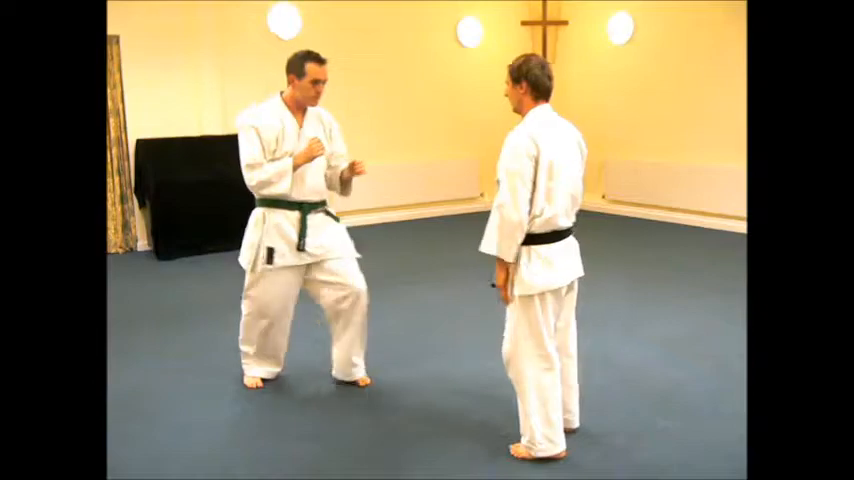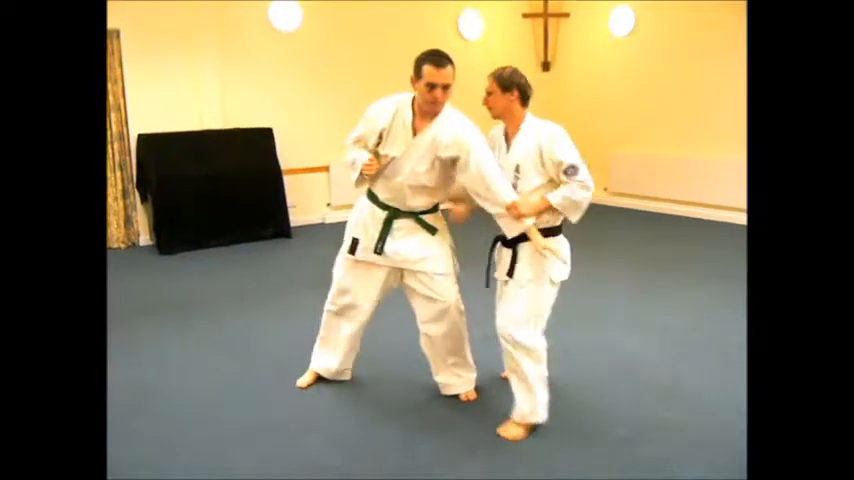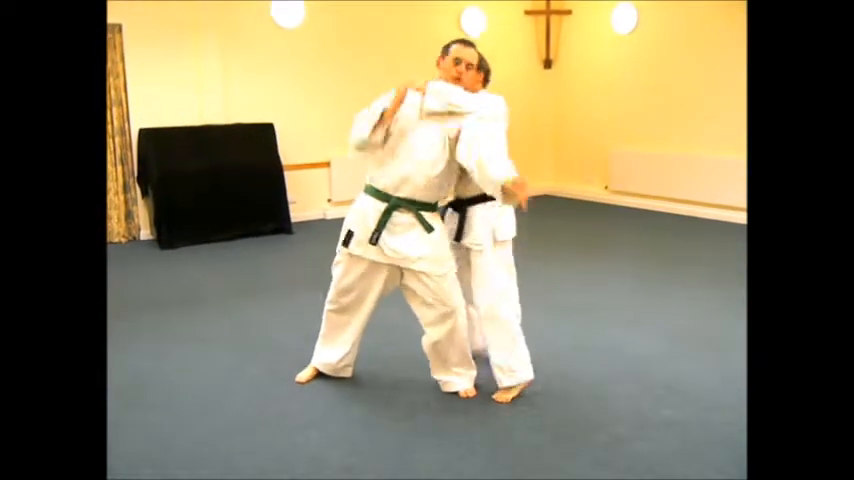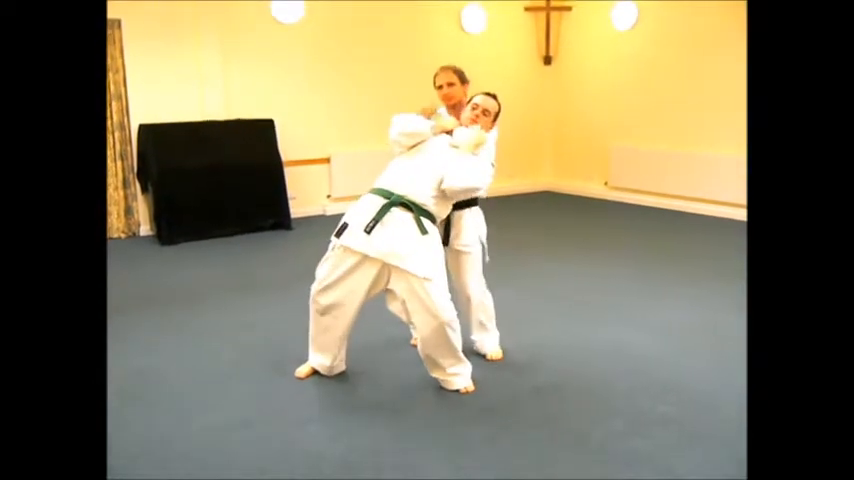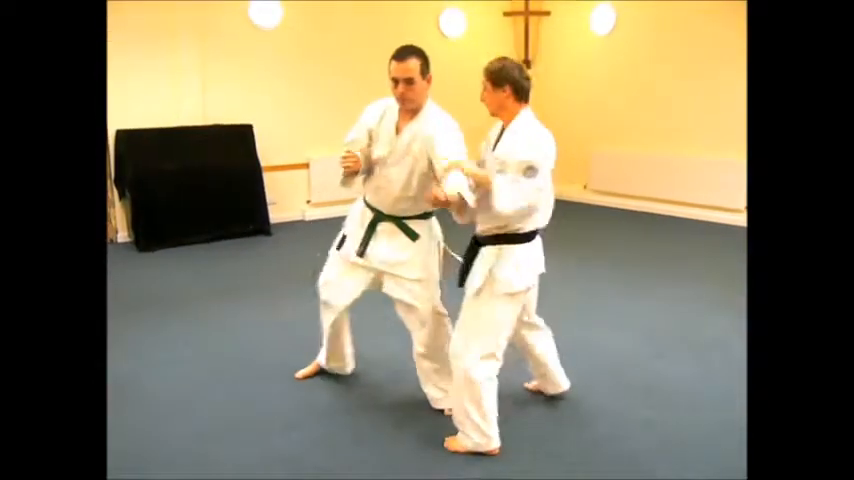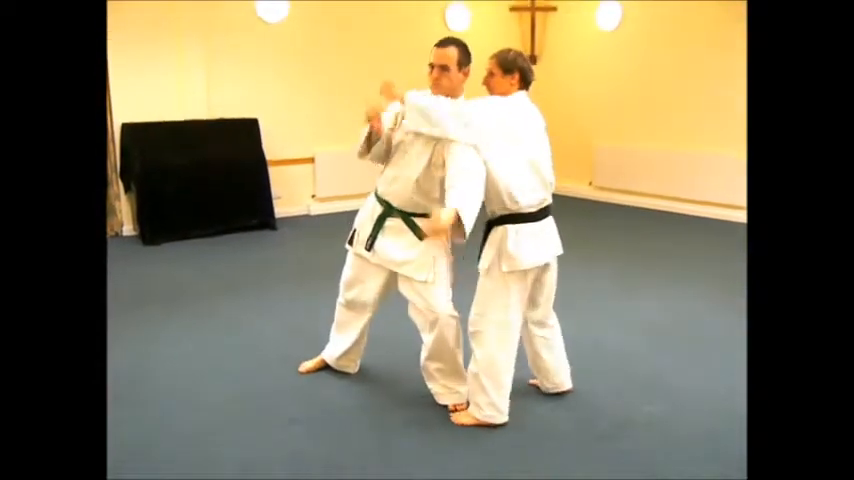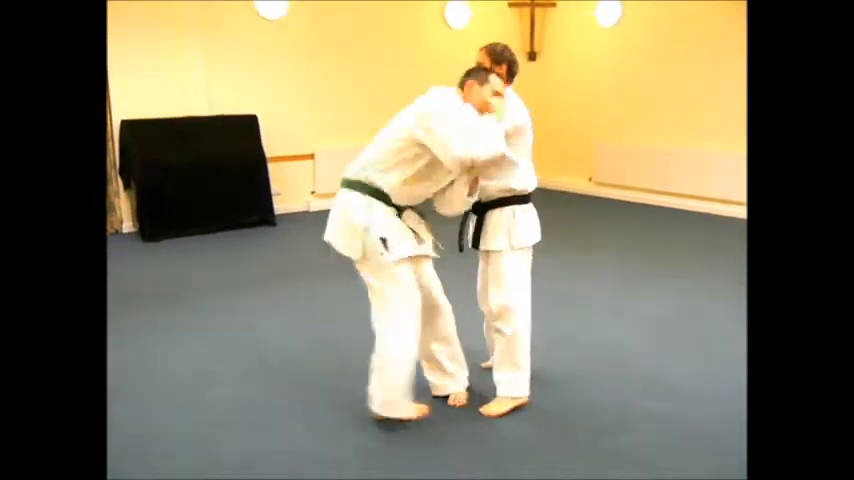
dt=0.7s
person 1, frame 1
left shoulder: (523, 137)
right shoulder: (570, 131)
left elbow: (512, 208)
left wrist: (503, 262)
left hip: (536, 256)
right hip: (565, 249)
left knee: (529, 351)
right knee: (561, 343)
left ankle: (545, 441)
right ankle: (565, 416)
person 1, frame 2
left shoulder: (548, 135)
right shoulder: (491, 138)
left elbow: (581, 185)
left wrist: (537, 207)
right wrist: (464, 202)
left hip: (541, 249)
right hip: (510, 247)
left knee: (517, 325)
right knee: (508, 319)
left ankle: (529, 409)
right ankle: (529, 373)
person 1, frame 3
left shoulder: (491, 105)
left hip: (486, 214)
right hip: (461, 212)
left knee: (493, 296)
left ankle: (514, 374)
right ankle: (473, 341)
person 1, frame 4
left shoulder: (484, 126)
right shoulder: (432, 118)
right elbow: (401, 135)
left hip: (463, 216)
left knee: (471, 285)
left ankle: (486, 339)
person 1, frame 5
left shoulder: (534, 137)
right shoulder: (505, 133)
left elbow: (521, 197)
right elbow: (487, 189)
left wrist: (478, 177)
right wrist: (452, 198)
left hip: (507, 254)
right hip: (516, 248)
left knee: (473, 346)
right knee: (524, 321)
left ankle: (479, 436)
right ankle: (552, 380)
person 1, frame 6
left shoulder: (500, 111)
right shoulder: (526, 113)
left elbow: (446, 113)
left wrist: (402, 96)
left hip: (514, 236)
right hip: (540, 228)
left knee: (491, 323)
right knee: (536, 313)
left ankle: (487, 408)
right ankle: (555, 378)
person 1, frame 7
left shoulder: (511, 112)
left hip: (510, 218)
right hip: (491, 214)
left knee: (508, 303)
right knee: (490, 297)
left ankle: (514, 388)
right ankle: (503, 356)
person 2, frame 1
left shoulder: (324, 120)
right shoulder: (257, 120)
left elbow: (331, 175)
right elbow: (255, 178)
left wrist: (346, 173)
right wrist: (296, 160)
left hip: (320, 222)
right hip: (276, 225)
left knee: (351, 292)
right knee: (267, 304)
left ankle: (349, 367)
right ankle: (259, 365)
person 2, frame 2
left shoulder: (461, 131)
right shoulder: (383, 111)
left elbow: (491, 181)
right elbow: (356, 147)
left wrist: (524, 225)
right wrist: (363, 164)
left hip: (423, 228)
right hip: (374, 218)
left knee: (442, 307)
right knee: (347, 296)
left ankle: (458, 378)
right ankle: (326, 364)
person 2, frame 3
left shoulder: (468, 116)
right shoulder: (402, 99)
left elbow: (484, 159)
right elbow: (360, 136)
left wrist: (508, 182)
right wrist: (388, 113)
left hip: (420, 225)
right hip: (372, 213)
left knee: (445, 306)
right knee: (347, 294)
left ankle: (456, 376)
right ankle: (328, 362)
person 2, frame 4
left shoulder: (480, 165)
right shoulder: (432, 134)
left elbow: (452, 183)
right elbow: (399, 128)
left wrist: (469, 148)
right wrist: (438, 126)
left hip: (415, 233)
right hip: (371, 215)
left knee: (436, 313)
right knee: (329, 293)
left ankle: (453, 373)
right ankle: (323, 360)
person 2, frame 5
left shoulder: (441, 128)
right shoulder: (376, 112)
right elbow: (354, 153)
right wrist: (352, 164)
left hip: (412, 233)
right hip: (366, 220)
left knee: (426, 315)
right knee: (333, 292)
left ankle: (447, 393)
right ankle: (332, 359)
person 2, frame 6
right shoulder: (410, 102)
left elbow: (468, 189)
right elbow: (382, 154)
left wrist: (453, 218)
right wrist: (376, 133)
left hip: (420, 230)
right hip: (378, 214)
left knee: (437, 312)
right knee: (355, 292)
left ankle: (451, 389)
right ankle: (338, 355)
person 2, frame 7
left shoulder: (475, 142)
right shoulder: (439, 105)
left elbow: (450, 205)
right elbow: (463, 151)
left wrist: (474, 170)
right wrist: (494, 131)
left hip: (399, 216)
right hip: (367, 210)
left knee: (431, 300)
right knee: (401, 305)
left ankle: (450, 381)
right ankle: (391, 401)
